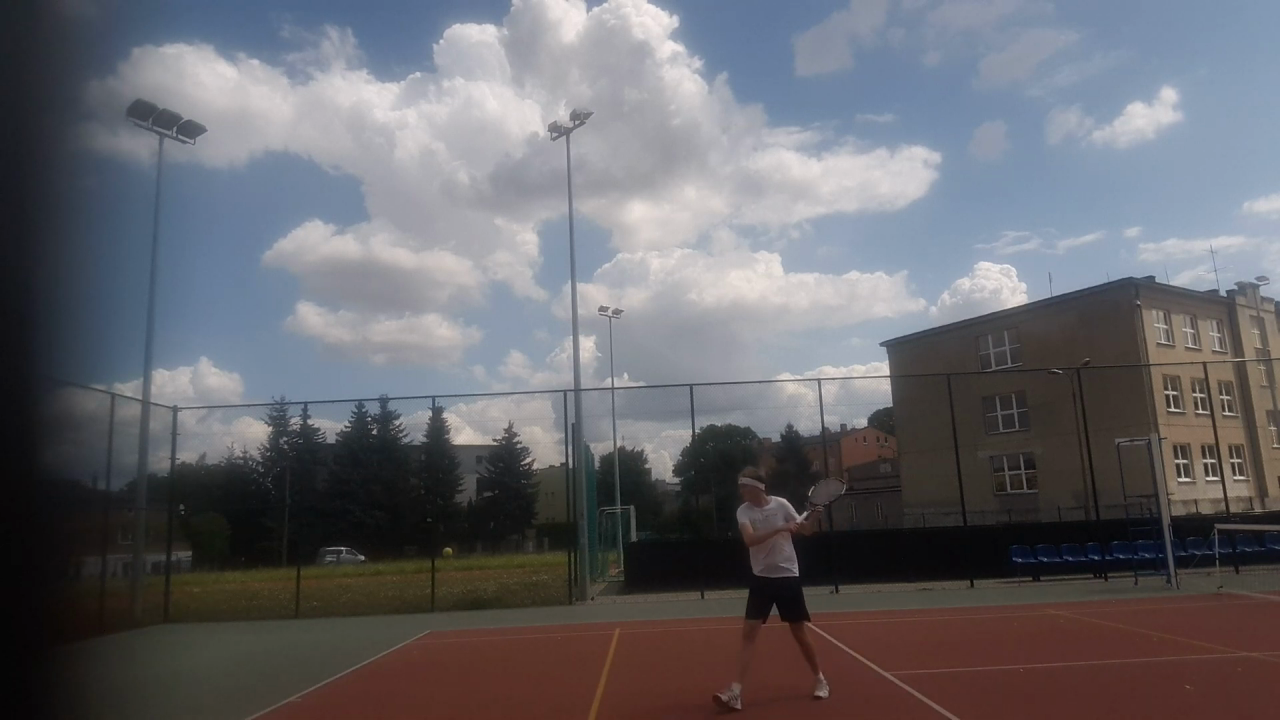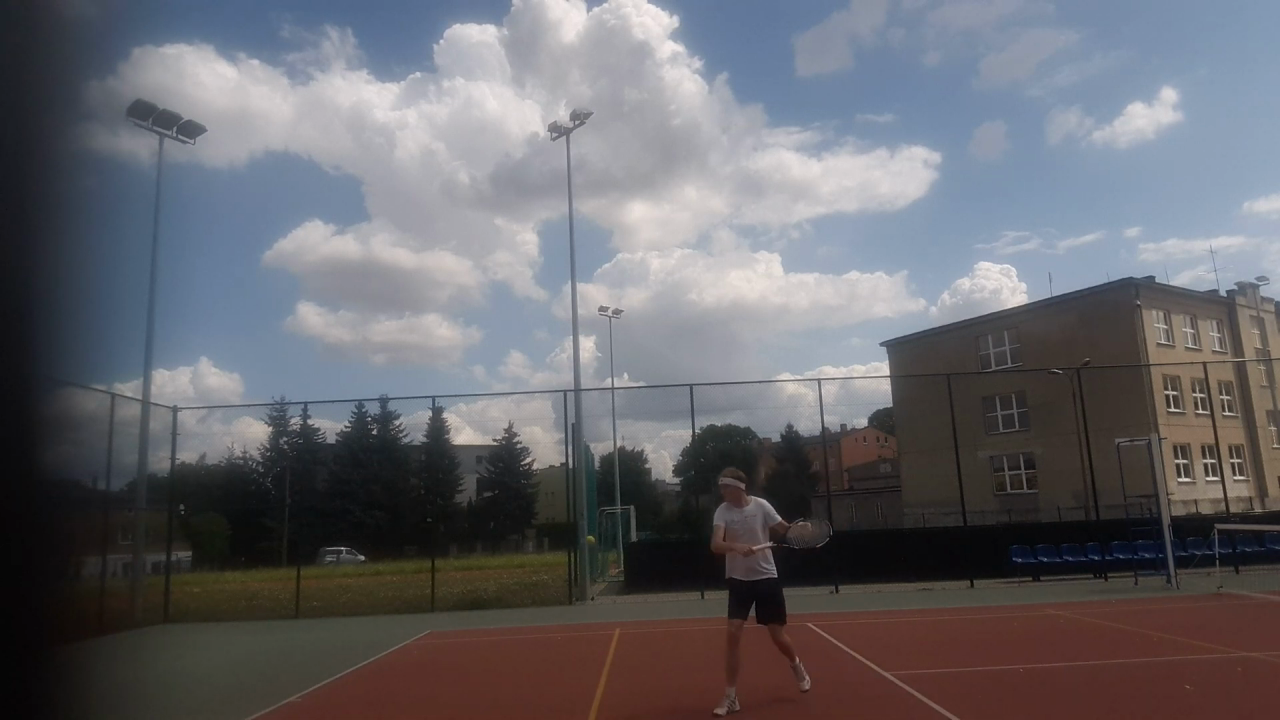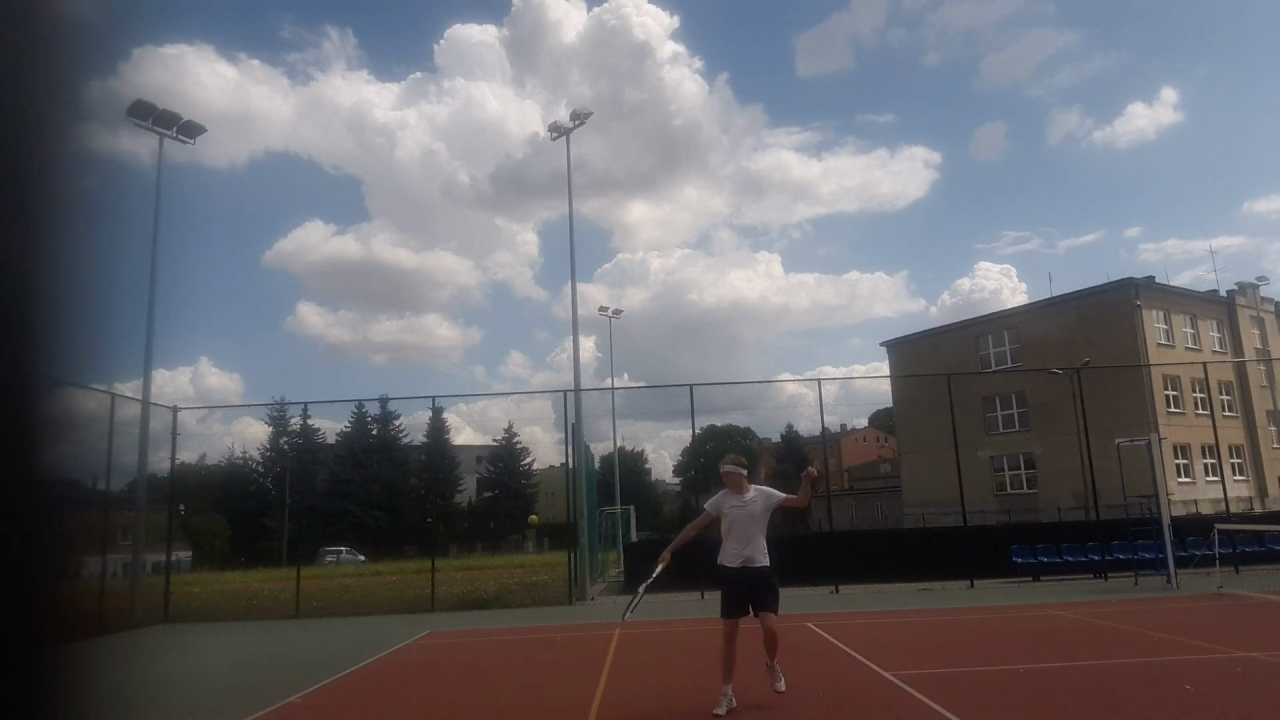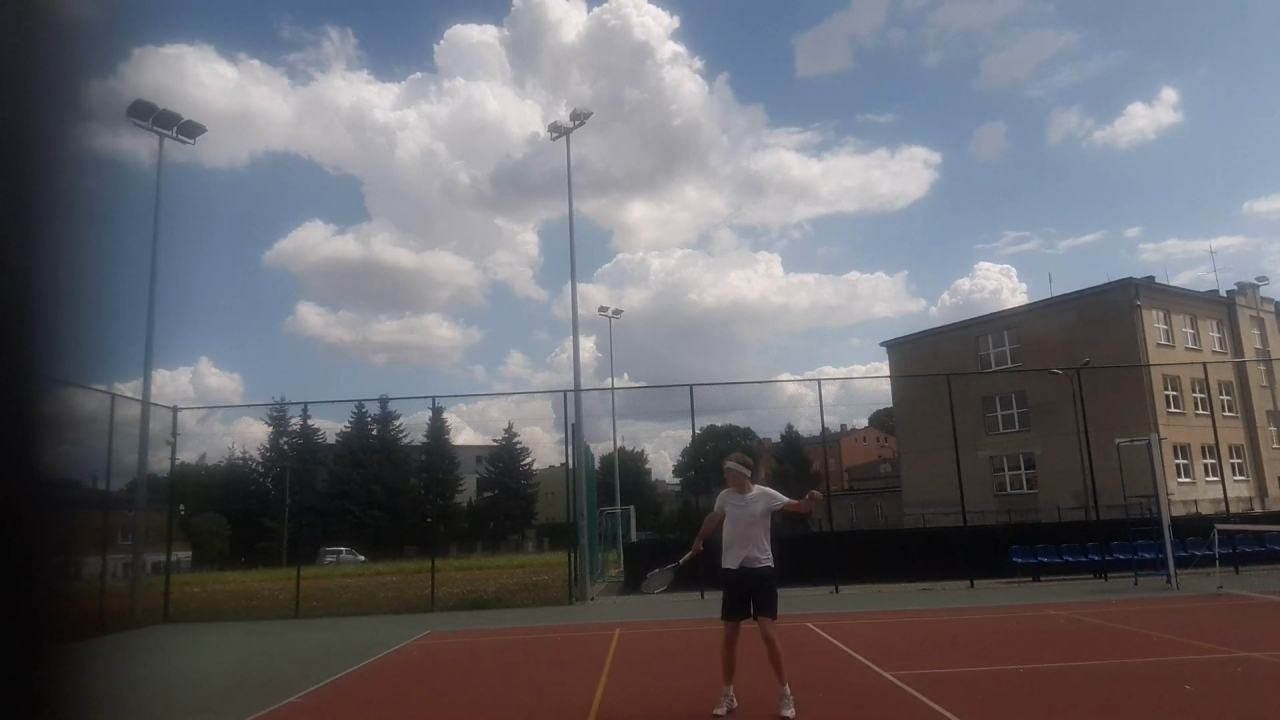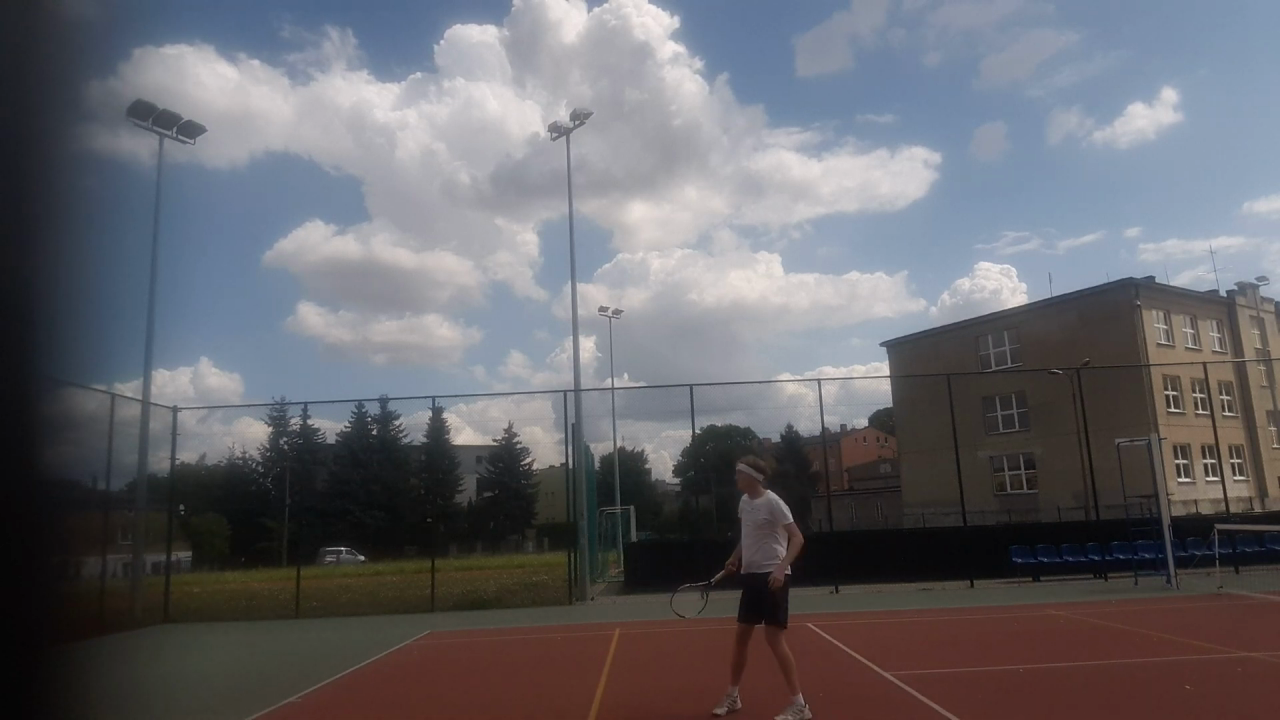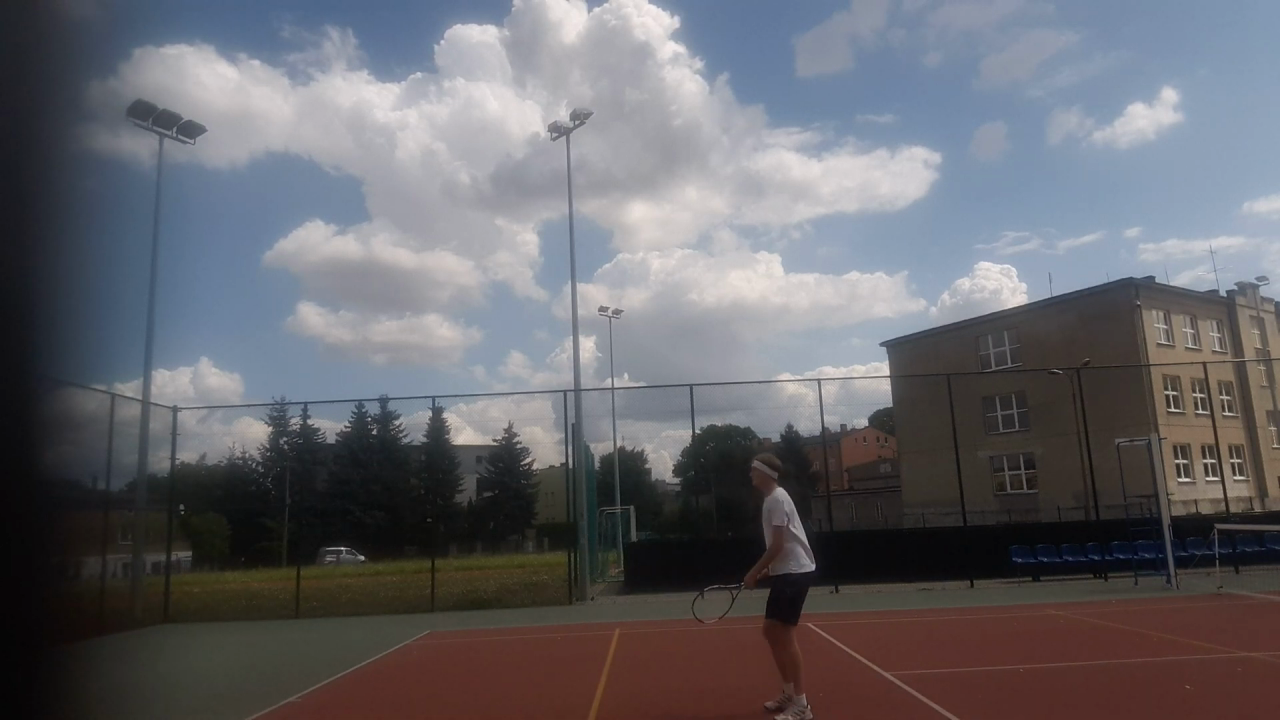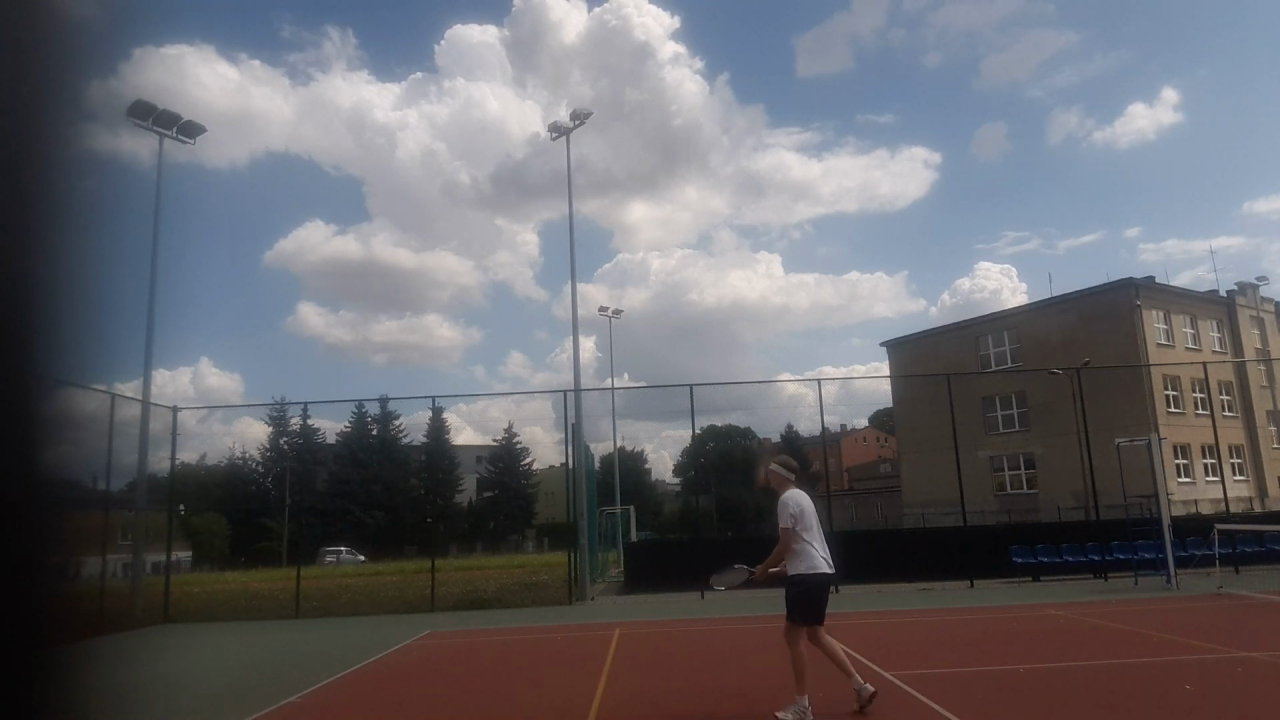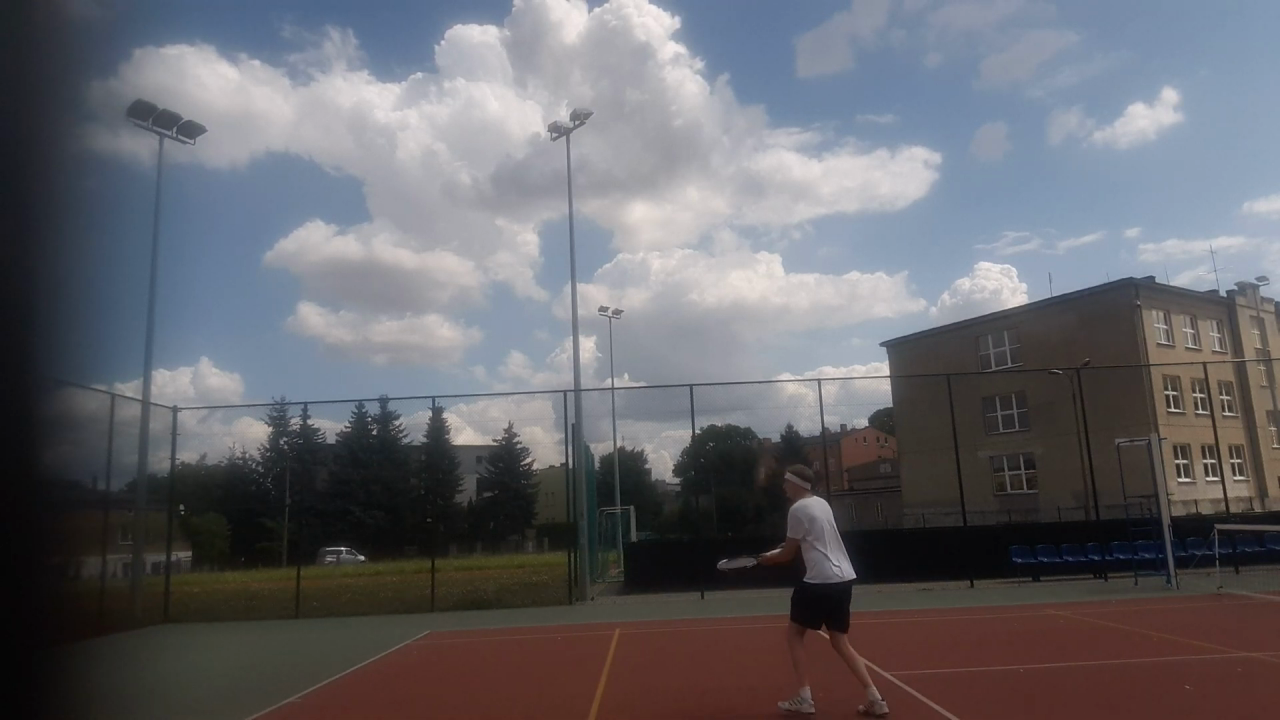
dt=0.2s
person 1, frame 1
left shoulder: (781, 505)
right shoulder: (743, 511)
left elbow: (806, 530)
right elbow: (749, 538)
left wrist: (813, 518)
right wrist: (779, 529)
left hip: (787, 576)
right hip: (760, 578)
left knee: (799, 633)
right knee: (749, 632)
left ankle: (819, 680)
right ankle: (734, 692)
person 1, frame 2
left shoulder: (761, 506)
right shoulder: (723, 512)
left elbow: (785, 530)
right elbow: (716, 545)
right wrist: (735, 548)
left hip: (767, 578)
right hip: (738, 581)
left knee: (779, 637)
right knee: (733, 634)
left ankle: (797, 665)
right ankle: (730, 696)
person 1, frame 3
left shoulder: (764, 494)
right shoulder: (720, 499)
left elbow: (801, 502)
right elbow: (697, 525)
left wrist: (806, 481)
right wrist: (672, 548)
left hip: (760, 568)
right hip: (731, 570)
left knee: (769, 627)
right knee: (729, 632)
left ankle: (773, 664)
right ankle: (727, 695)
person 1, frame 4
left shoulder: (766, 495)
right shoulder: (724, 496)
left elbow: (801, 508)
right elbow: (712, 519)
left wrist: (811, 500)
right wrist: (698, 540)
left hip: (760, 569)
right hip: (733, 571)
left knee: (767, 632)
right knee: (729, 634)
left ankle: (786, 694)
right ankle: (728, 695)
person 1, frame 5
left shoulder: (772, 502)
right shoulder: (744, 501)
left elbow: (796, 538)
left wrist: (782, 568)
right wrist: (735, 558)
left hip: (773, 578)
right hip: (755, 578)
left knee: (774, 639)
right knee: (741, 637)
right ankle: (732, 696)
person 1, frame 6
left shoulder: (775, 500)
right shoulder: (773, 497)
left elbow: (778, 544)
left wrist: (756, 572)
right wrist: (763, 569)
left hip: (793, 573)
right hip: (788, 572)
left knee: (782, 634)
right knee: (771, 631)
right ankle: (788, 691)
person 1, frame 7
left shoulder: (786, 500)
right shoulder: (800, 496)
left elbow: (784, 544)
left wrist: (764, 568)
right wrist: (782, 567)
left hip: (805, 574)
right hip: (821, 572)
left knee: (793, 637)
right knee: (816, 636)
right ankle: (860, 686)
person 1, frame 8
left shoulder: (798, 510)
right shoulder: (821, 504)
left elbow: (789, 553)
left wrist: (768, 559)
left hip: (819, 583)
right hip: (843, 580)
left knee: (794, 634)
right knee: (841, 643)
left ankle: (804, 697)
right ankle: (875, 699)
